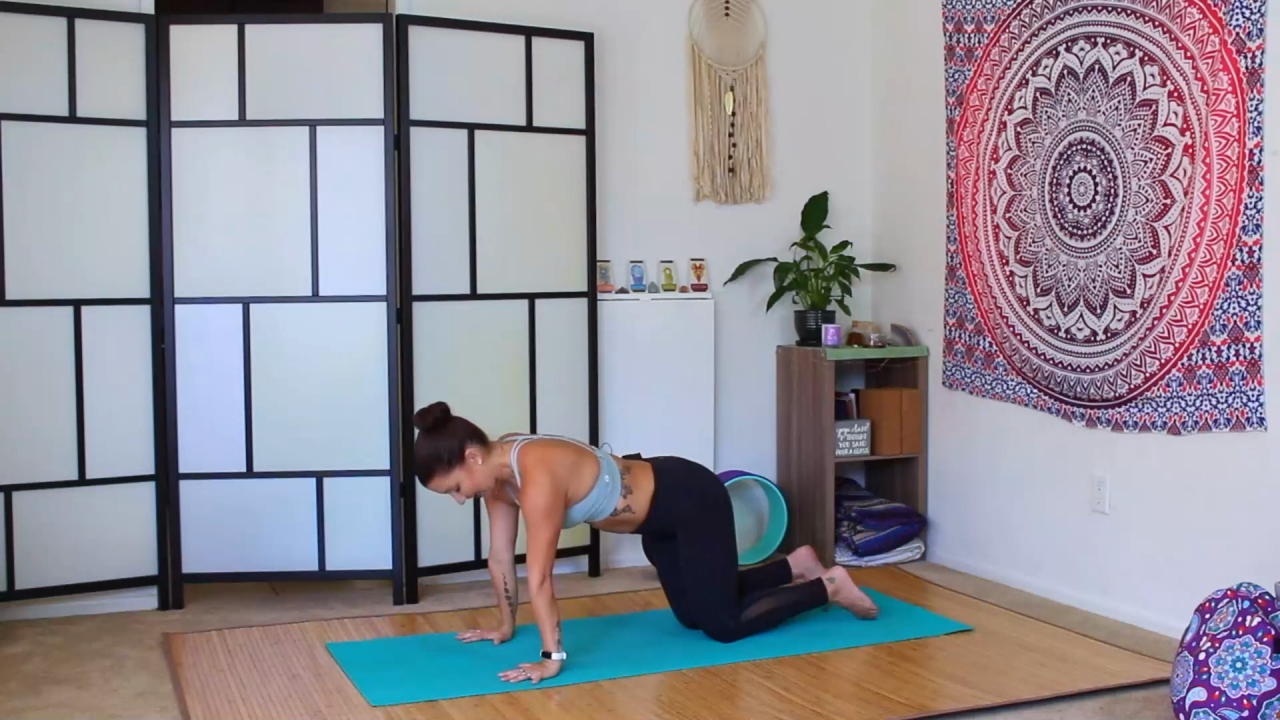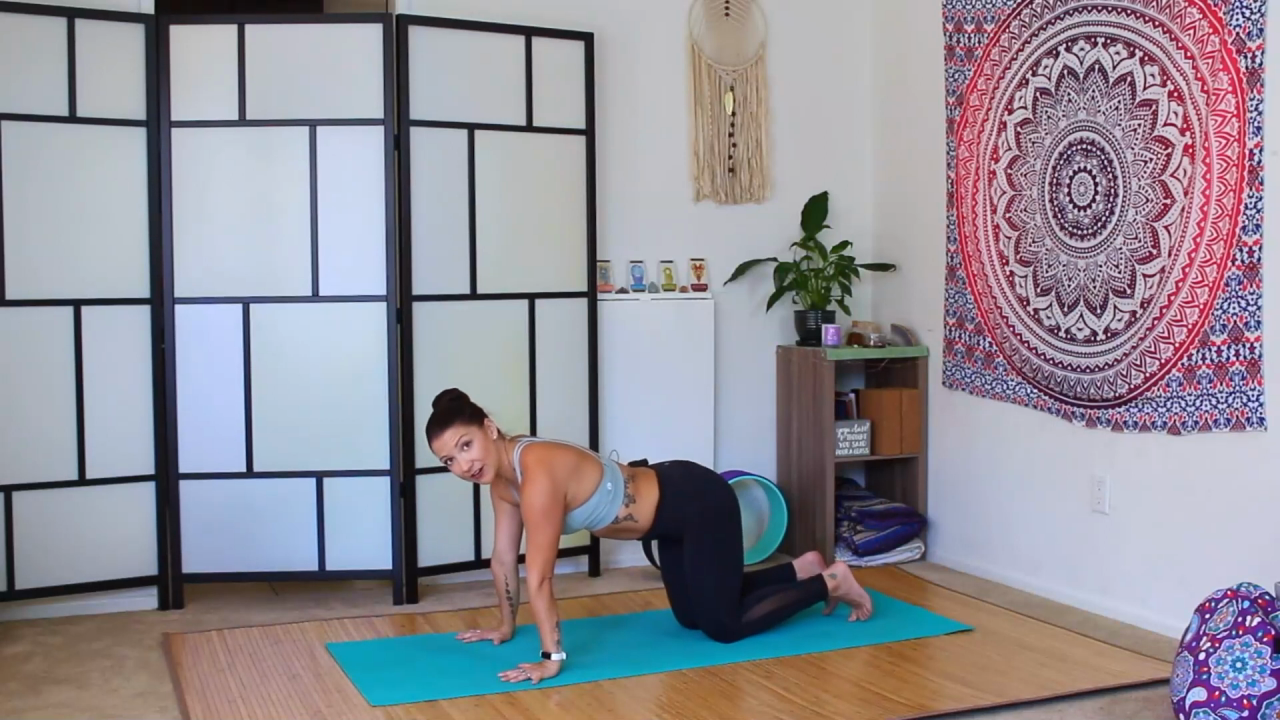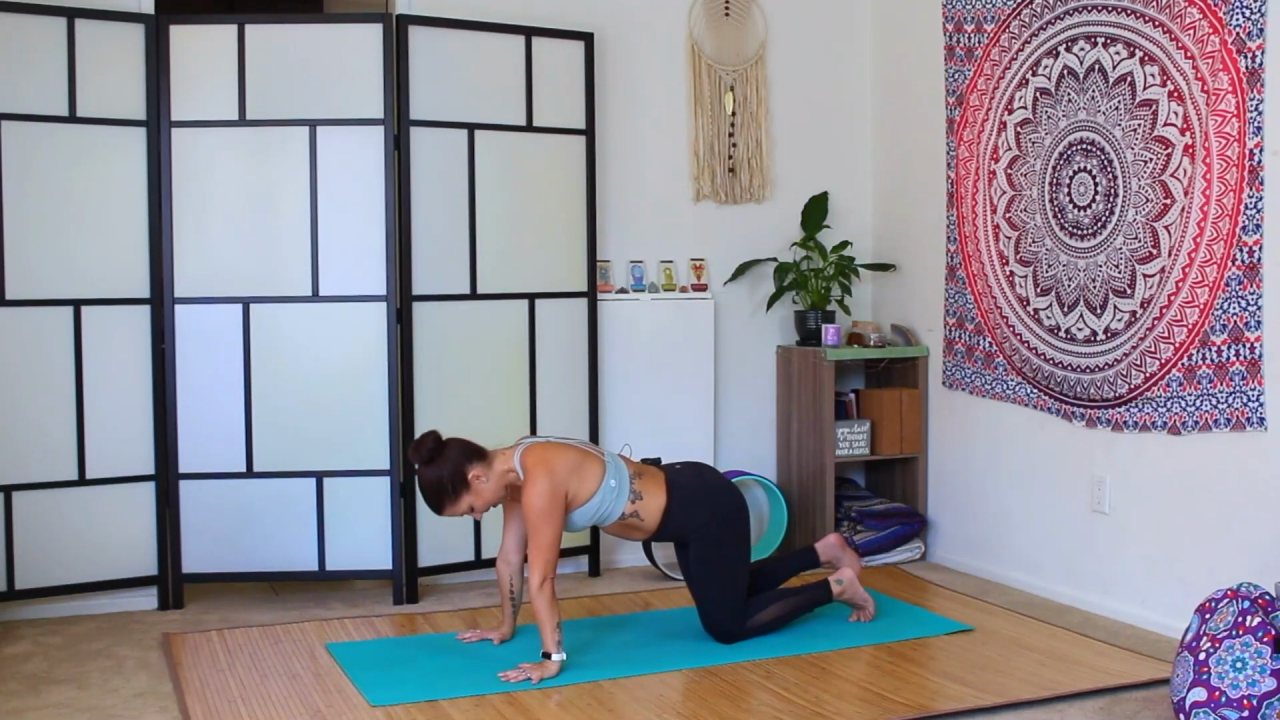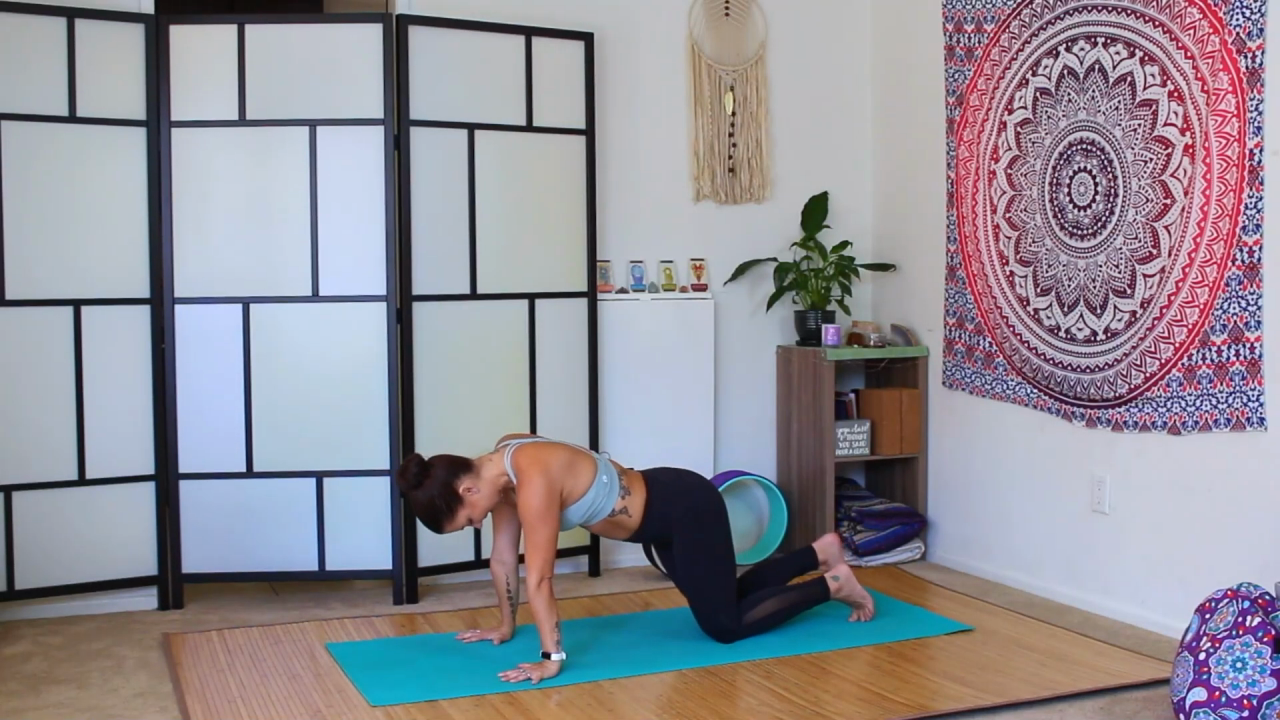
dt=0.7s
person 1, frame 1
left shoulder: (537, 472)
right shoulder: (497, 466)
left elbow: (539, 575)
right elbow: (500, 556)
left wrist: (552, 658)
right wrist: (506, 625)
left hip: (692, 498)
right hip: (661, 510)
left knee: (723, 624)
right knee: (692, 614)
left ankle: (828, 586)
right ankle: (796, 565)
person 1, frame 2
left shoulder: (538, 472)
right shoulder: (502, 472)
left elbow: (538, 576)
right elbow: (503, 557)
left wrist: (551, 658)
right wrist: (505, 625)
left hip: (700, 504)
right hip: (674, 505)
left knee: (723, 626)
right knee: (692, 616)
left ankle: (829, 582)
right ankle: (803, 569)
person 1, frame 3
left shoulder: (538, 477)
right shoulder: (514, 469)
left elbow: (539, 577)
right elbow: (509, 557)
left wrist: (552, 658)
right wrist: (505, 626)
left hip: (709, 507)
right hip: (685, 495)
left knee: (727, 626)
right knee: (725, 592)
left ankle: (837, 586)
right ankle: (825, 551)
person 1, frame 4
left shoulder: (532, 478)
right shoulder: (499, 469)
left elbow: (538, 577)
right elbow: (503, 558)
left wrist: (552, 658)
right wrist: (505, 625)
left hip: (686, 509)
right hip: (664, 509)
left knee: (725, 625)
right knee: (721, 599)
left ankle: (833, 583)
right ankle: (817, 552)
